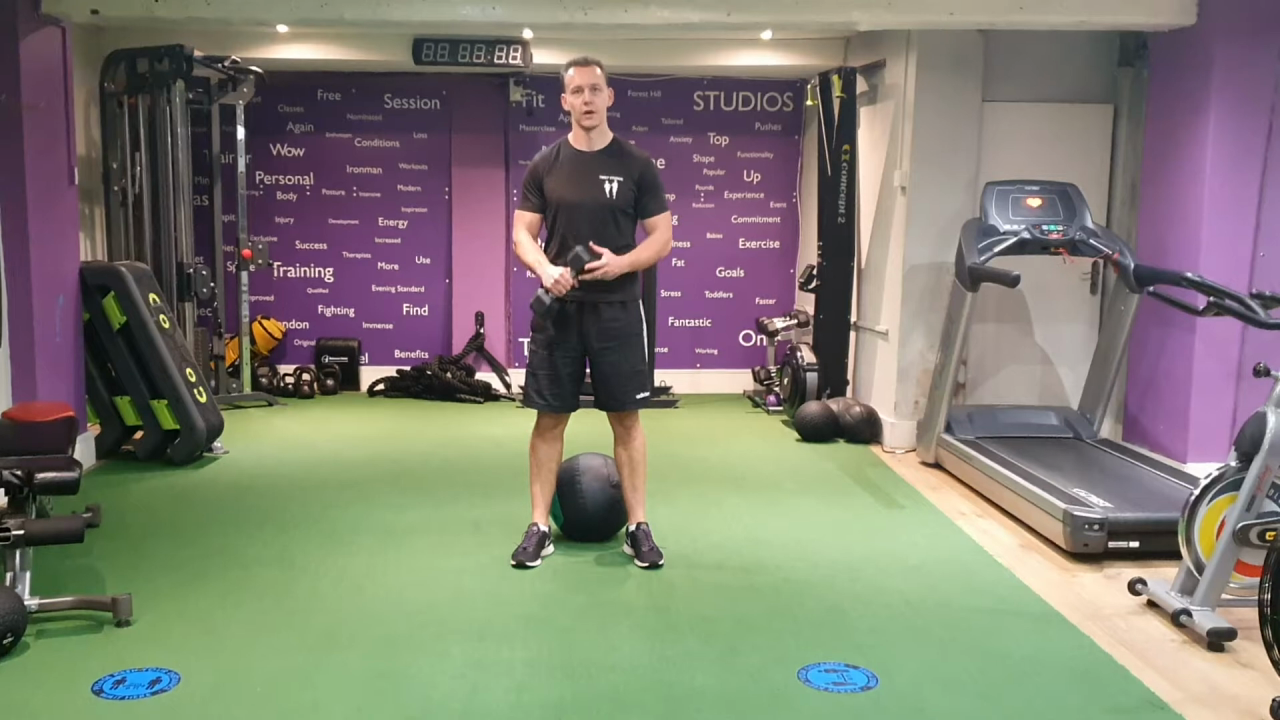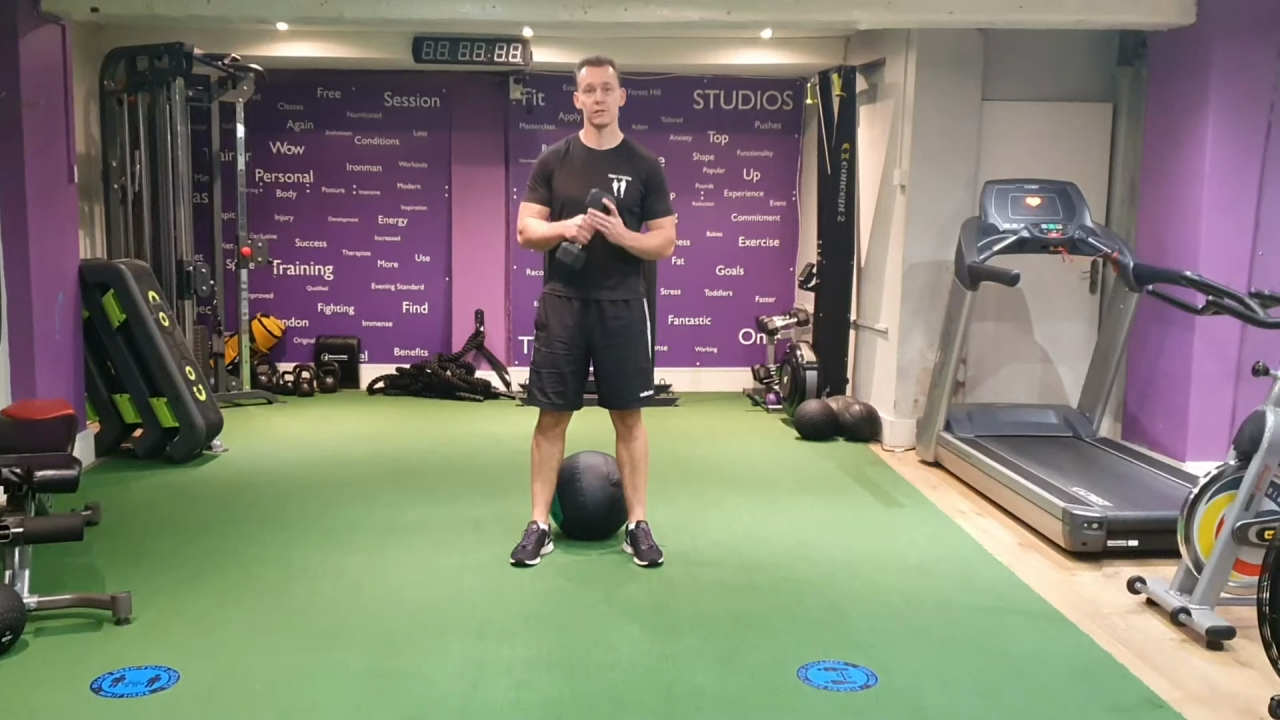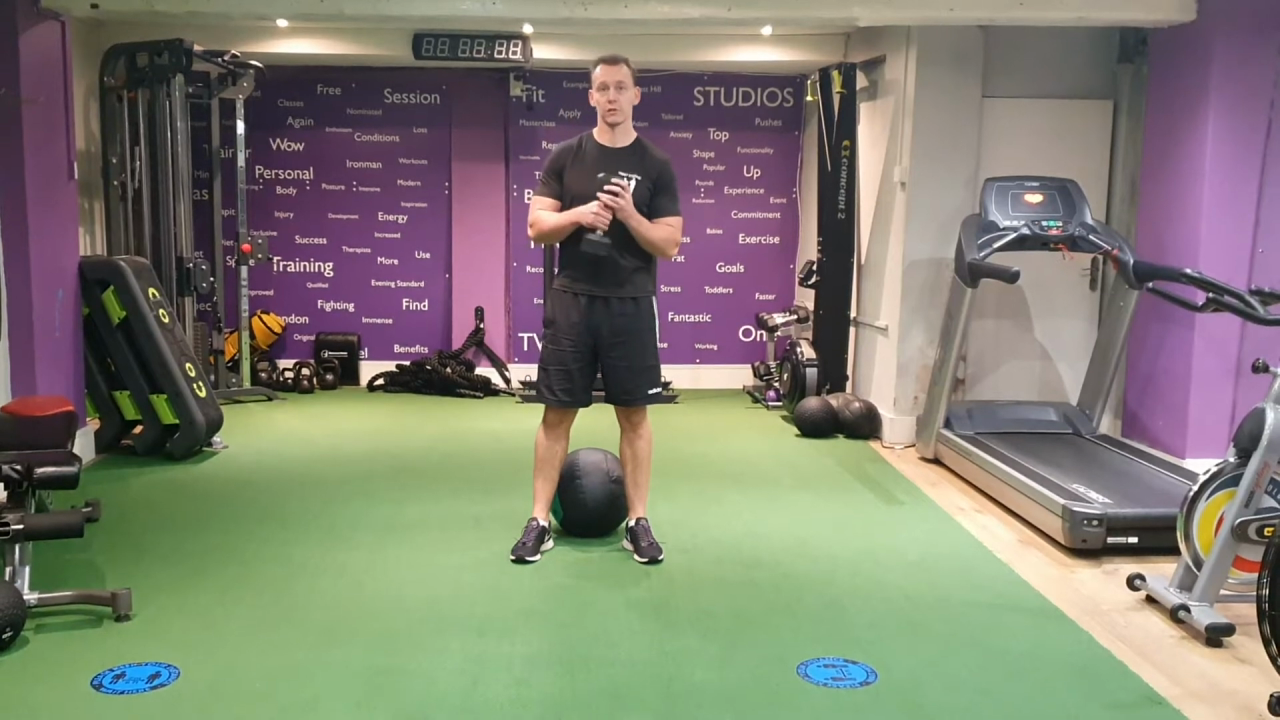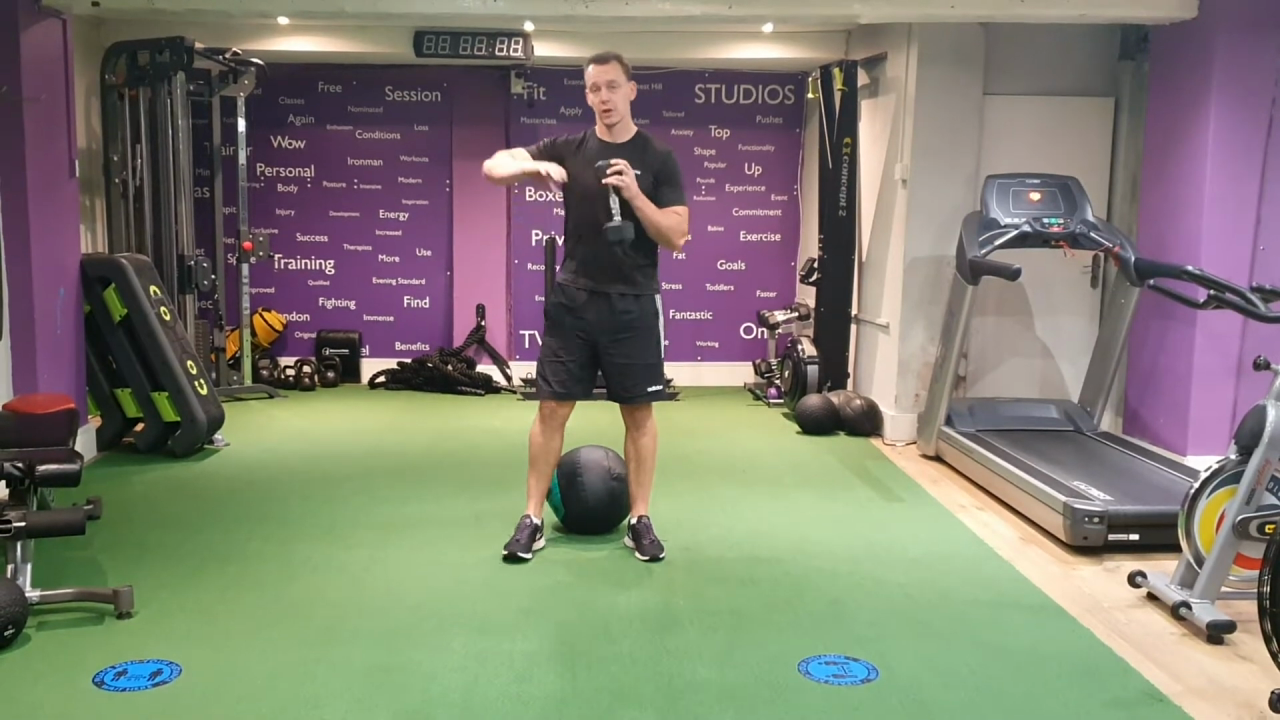
dt=0.4s
person 1, frame 1
left shoulder: (636, 164)
right shoulder: (545, 165)
left elbow: (662, 235)
right elbow: (522, 234)
left wrist: (622, 263)
right wrist: (546, 269)
left hip: (617, 309)
right hip: (559, 309)
left knee: (627, 419)
right knee: (549, 419)
left ankle: (637, 526)
right ankle: (540, 526)
person 1, frame 2
left shoulder: (644, 165)
right shoulder: (553, 160)
left elbow: (665, 241)
right elbow: (525, 230)
left wrist: (624, 235)
right wrist: (562, 227)
left hip: (622, 306)
right hip: (562, 304)
left knee: (629, 416)
right knee: (551, 416)
left ankle: (637, 524)
right ankle: (539, 525)
person 1, frame 3
left shoulder: (656, 165)
right shoulder: (565, 156)
left elbow: (669, 244)
right elbow: (536, 228)
left wrist: (628, 214)
right wrist: (579, 214)
left hip: (631, 304)
right hip: (571, 301)
left knee: (634, 415)
right knee: (557, 413)
left ankle: (637, 522)
right ankle: (539, 522)
person 1, frame 4
left shoulder: (658, 157)
right shoulder: (568, 149)
left elbow: (676, 236)
right elbow: (492, 167)
left wrist: (634, 194)
right wrist: (533, 164)
left hip: (633, 302)
right hip: (573, 298)
left knee: (639, 412)
right knee: (552, 409)
left ankle: (639, 520)
right ankle: (532, 520)
